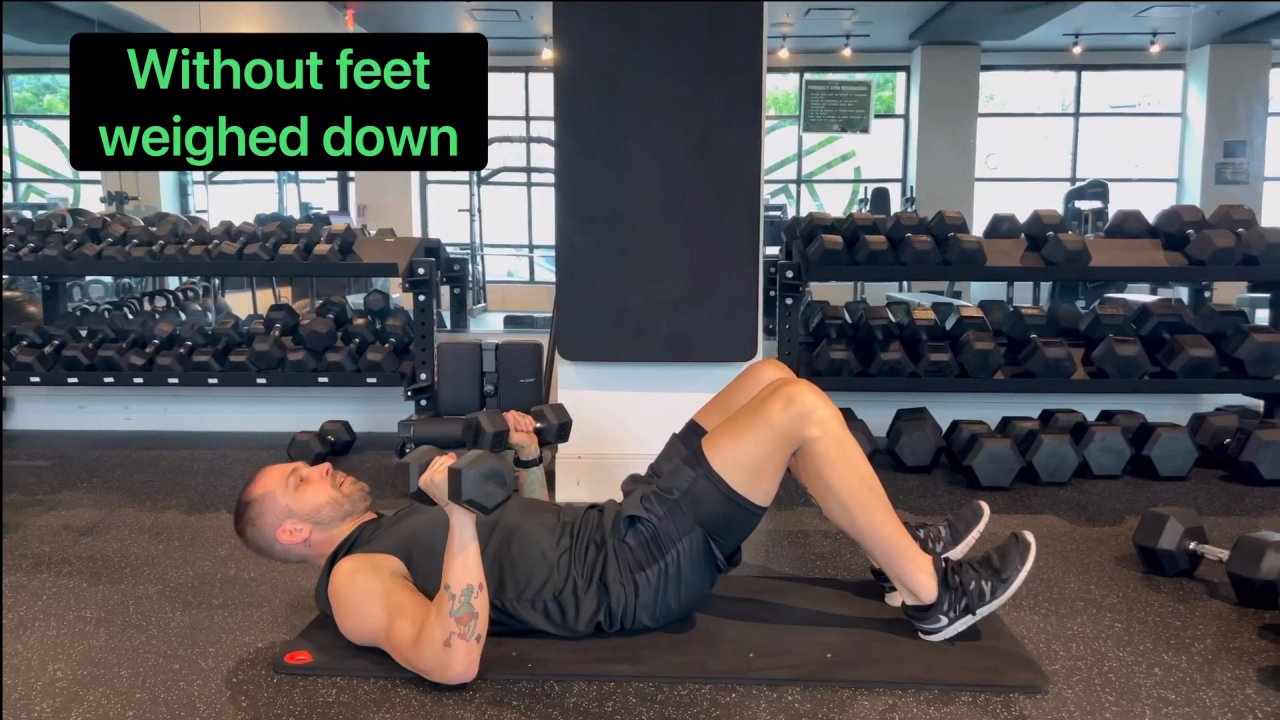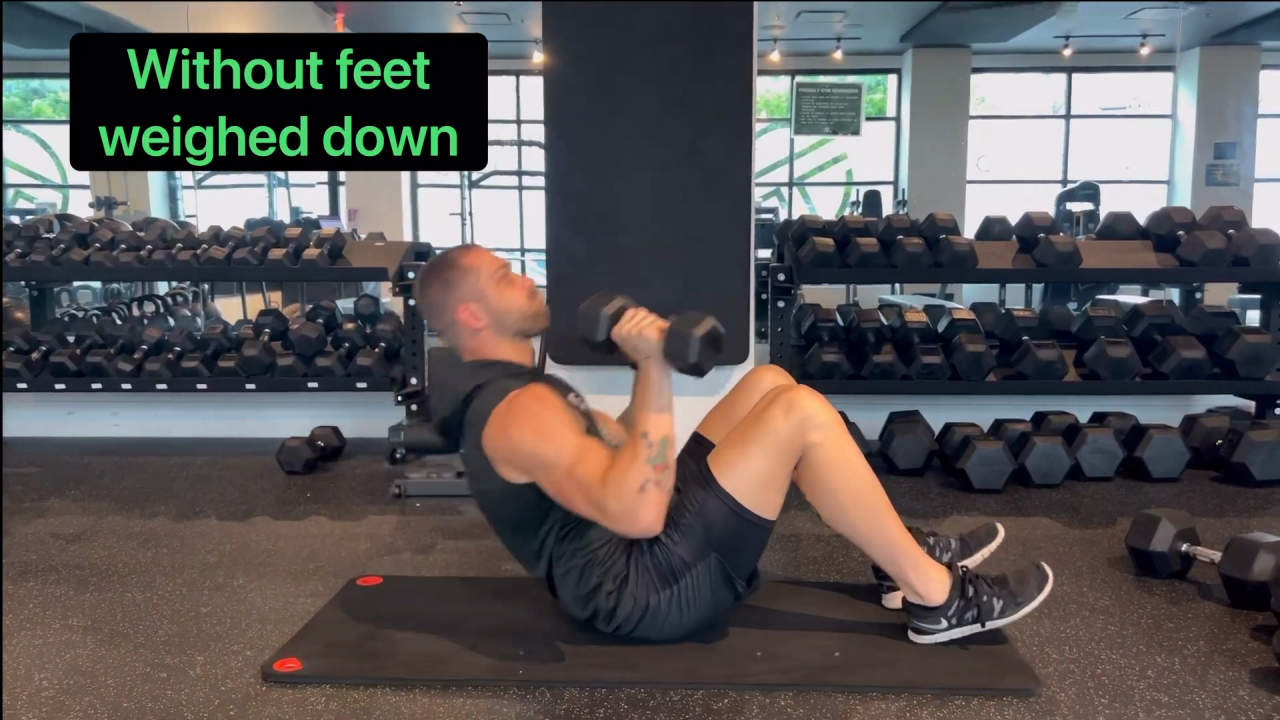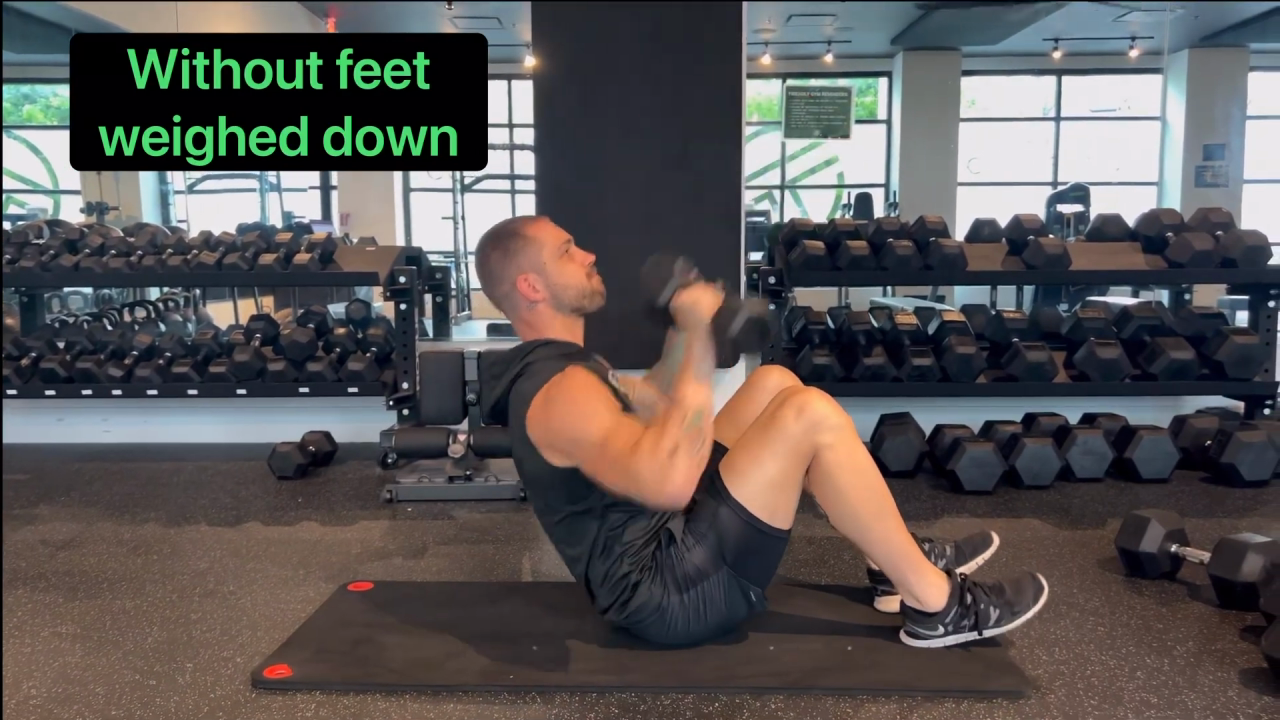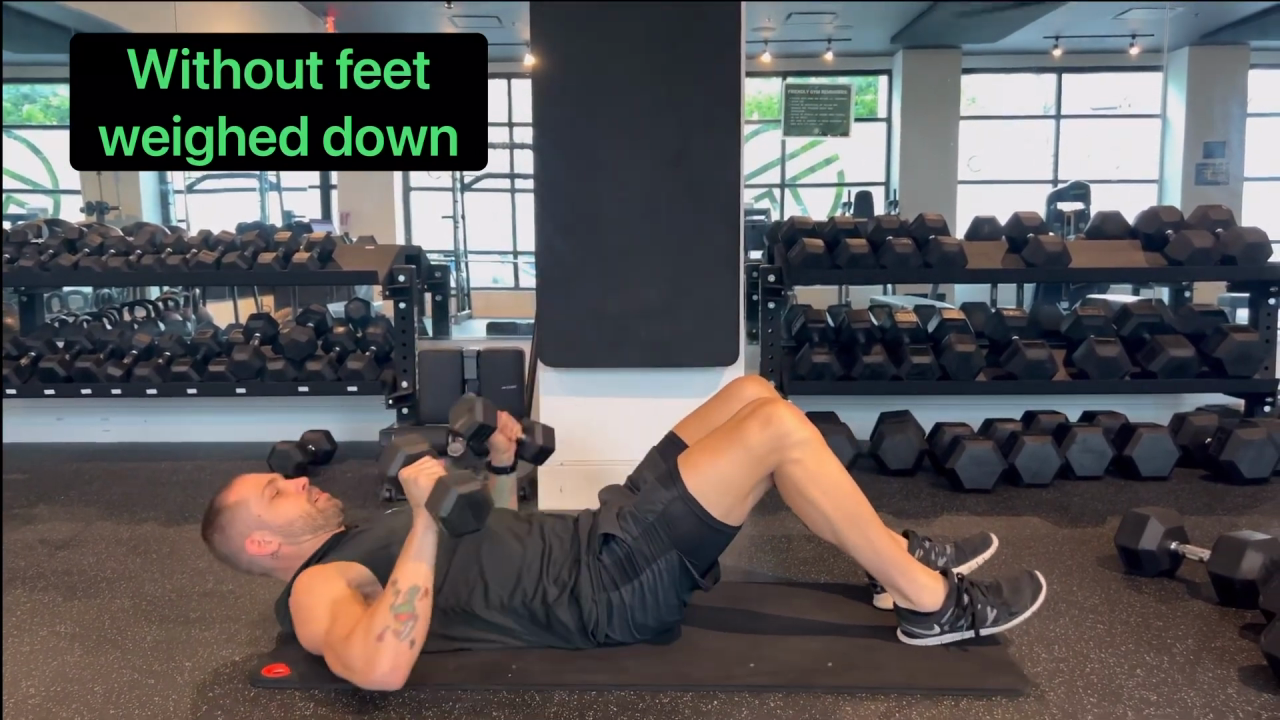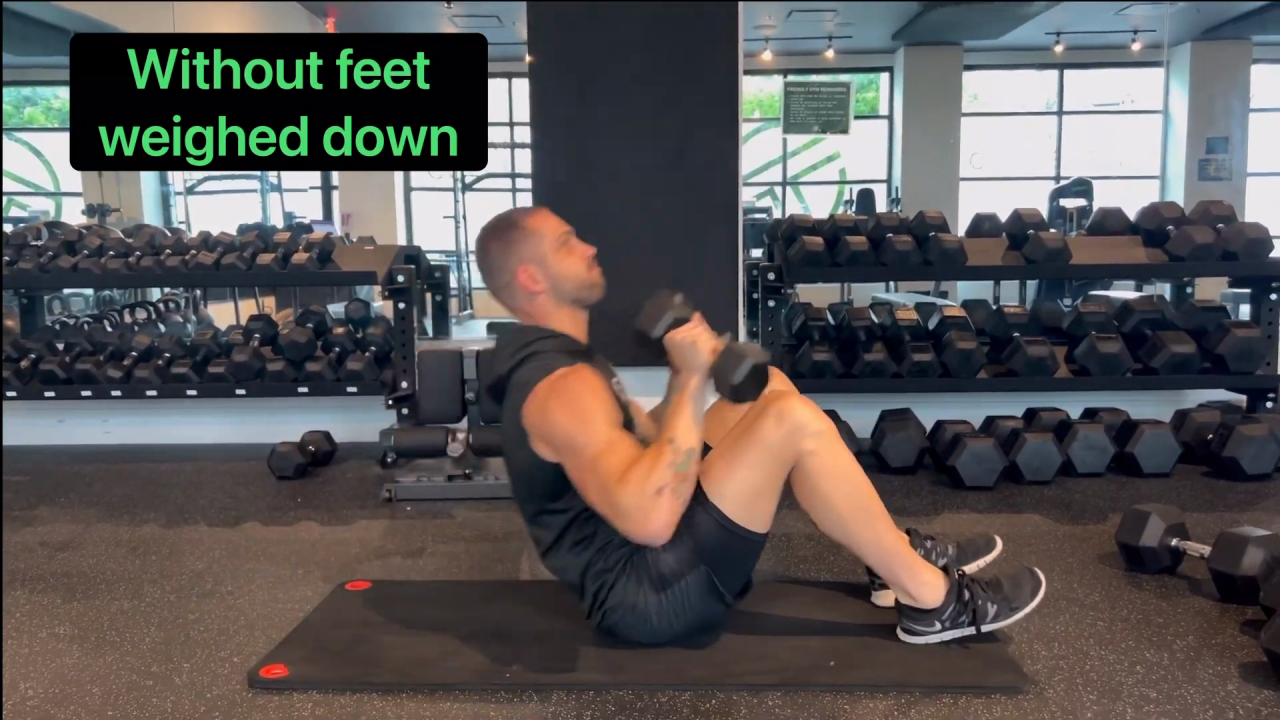
dt=0.7s
person 1, frame 1
left shoulder: (393, 535)
right shoulder: (357, 579)
right elbow: (454, 662)
left wrist: (526, 462)
right wrist: (460, 516)
left hip: (622, 531)
right hip: (635, 573)
left knee: (772, 379)
right knee: (802, 408)
left ankle: (899, 549)
right ankle: (934, 593)
person 1, frame 2
left shoulder: (517, 393)
right shoulder: (518, 412)
left elbow: (622, 444)
right elbow: (637, 511)
left wrist: (648, 364)
right wrist: (655, 368)
left hip: (655, 557)
right hip: (652, 590)
left knee: (770, 384)
right knee: (799, 412)
left ankle: (905, 556)
right ankle: (937, 601)
person 1, frame 3
left shoulder: (553, 367)
right shoulder: (562, 391)
left elbow: (650, 408)
right elbow: (669, 480)
left wrist: (678, 333)
right wrist: (698, 336)
left hip: (672, 552)
right hip: (672, 595)
left knee: (773, 384)
right knee: (810, 414)
left ankle: (898, 567)
right ankle: (936, 606)
person 1, frame 4
left shoulder: (357, 546)
right shoulder: (320, 590)
right elbow: (383, 666)
left wrist: (496, 465)
right wrist: (425, 514)
left hip: (598, 535)
right hip: (611, 586)
left knee: (753, 392)
right knee: (778, 427)
left ankle: (898, 557)
right ankle: (933, 602)
person 1, frame 5
left shoulder: (560, 361)
right shoulder: (558, 388)
left elbow: (647, 437)
right elbow: (650, 517)
left wrist: (689, 368)
right wrist: (694, 374)
left hip: (647, 567)
right hip: (647, 596)
left knee: (769, 390)
right knee: (793, 422)
left ankle: (900, 557)
right ankle: (934, 603)
